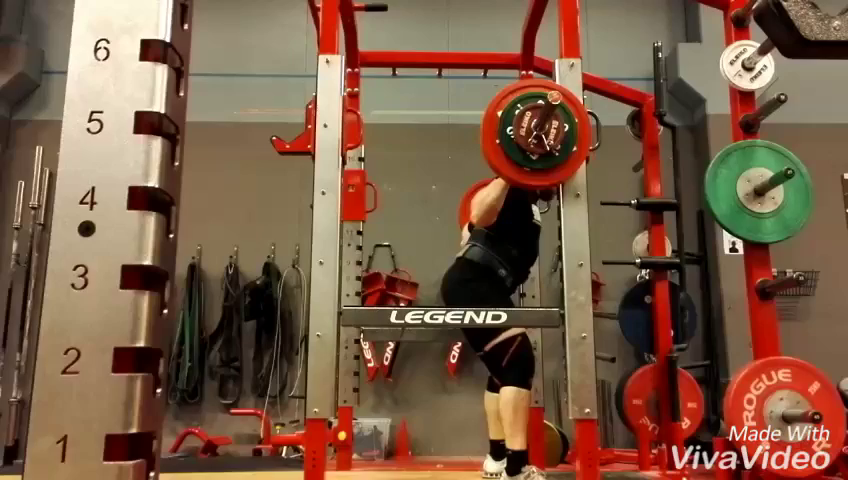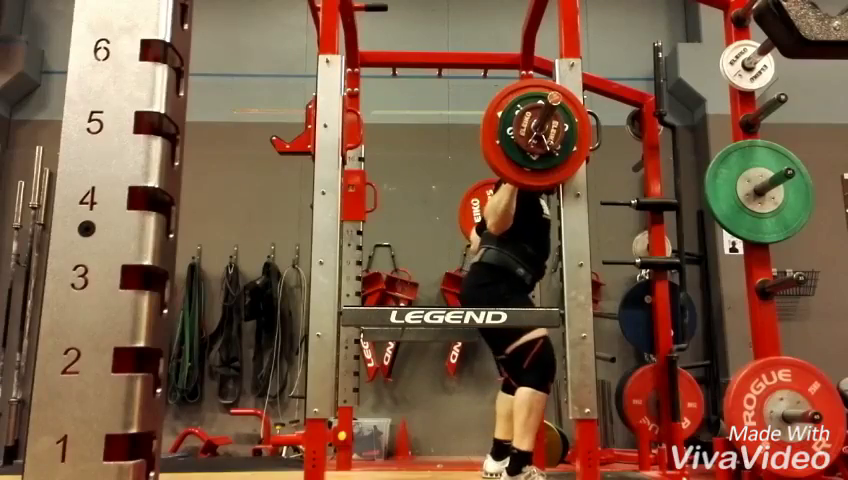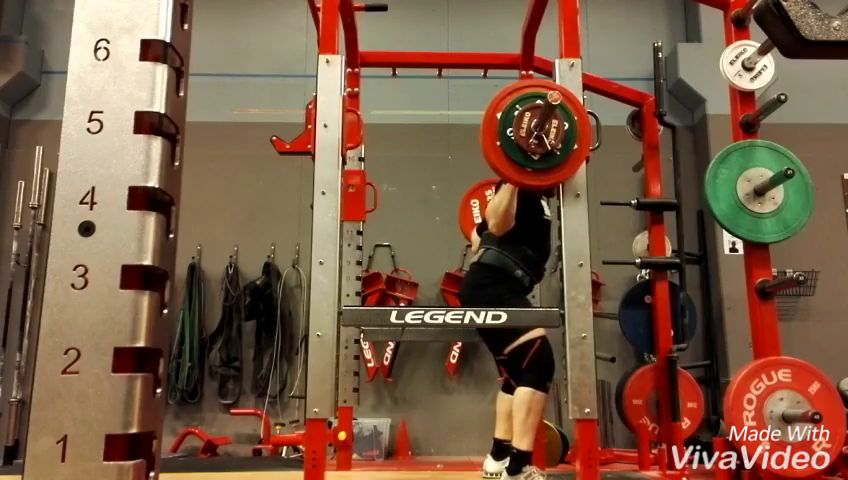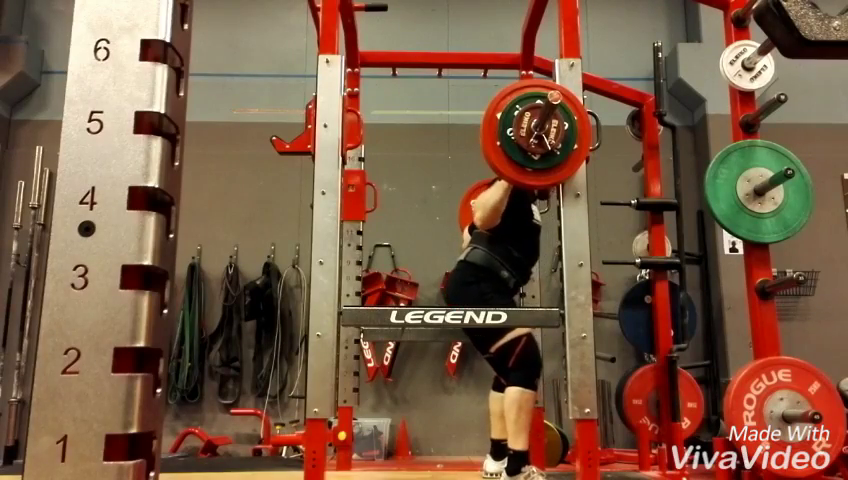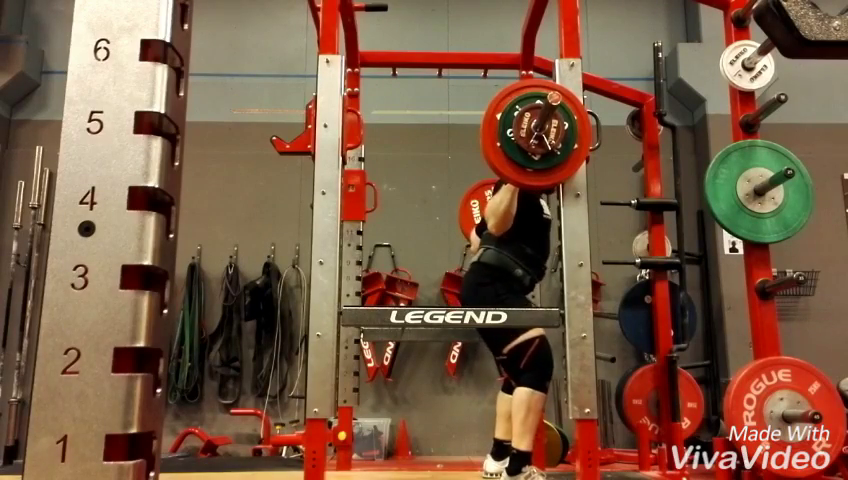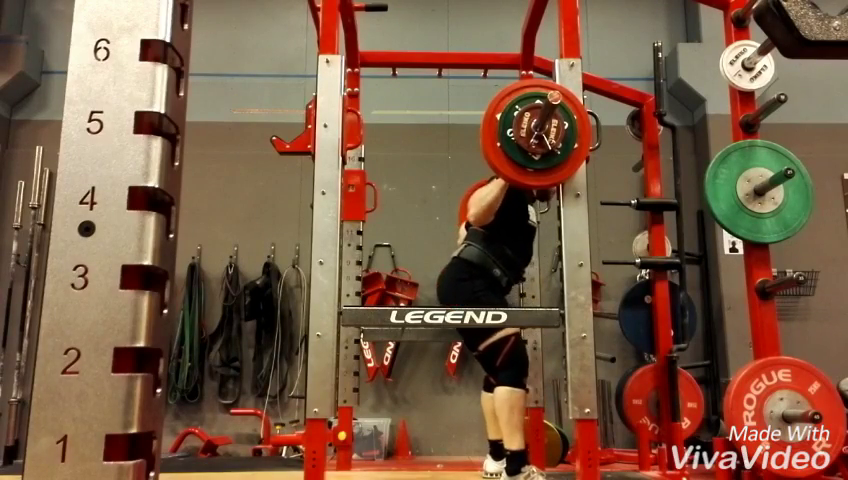
dt=0.3s
person 1, frame 1
left shoulder: (523, 198)
right shoulder: (517, 190)
left elbow: (469, 232)
right elbow: (480, 215)
left hip: (477, 285)
right hip: (473, 284)
left knee: (505, 368)
right knee: (518, 364)
person 1, frame 2
left shoulder: (528, 196)
right shoulder: (524, 189)
left elbow: (477, 237)
right elbow: (496, 223)
left hip: (494, 287)
right hip: (492, 286)
left knee: (521, 371)
right knee: (539, 363)
person 1, frame 3
left shoulder: (527, 196)
right shoulder: (525, 190)
left elbow: (478, 238)
right elbow: (498, 224)
left hip: (493, 288)
right hip: (491, 287)
left knee: (521, 370)
right knee: (538, 365)
person 1, frame 4
left shoulder: (522, 198)
right shoulder: (517, 191)
left elbow: (470, 235)
right elbow: (483, 217)
right wrist: (508, 177)
left hip: (481, 288)
right hip: (476, 287)
left knee: (511, 369)
right knee: (525, 364)
person 1, frame 5
left shoulder: (528, 195)
right shoulder: (522, 187)
left elbow: (478, 237)
right elbow: (497, 224)
right wrist: (514, 180)
left hip: (493, 288)
right hip: (490, 287)
left knee: (520, 370)
right knee: (536, 364)
person 1, frame 6
left shoulder: (520, 198)
right shoulder: (514, 190)
left elbow: (467, 229)
right elbow: (476, 214)
right wrist: (505, 175)
left hip: (472, 285)
right hip: (469, 284)
left knee: (501, 368)
right knee: (512, 364)
